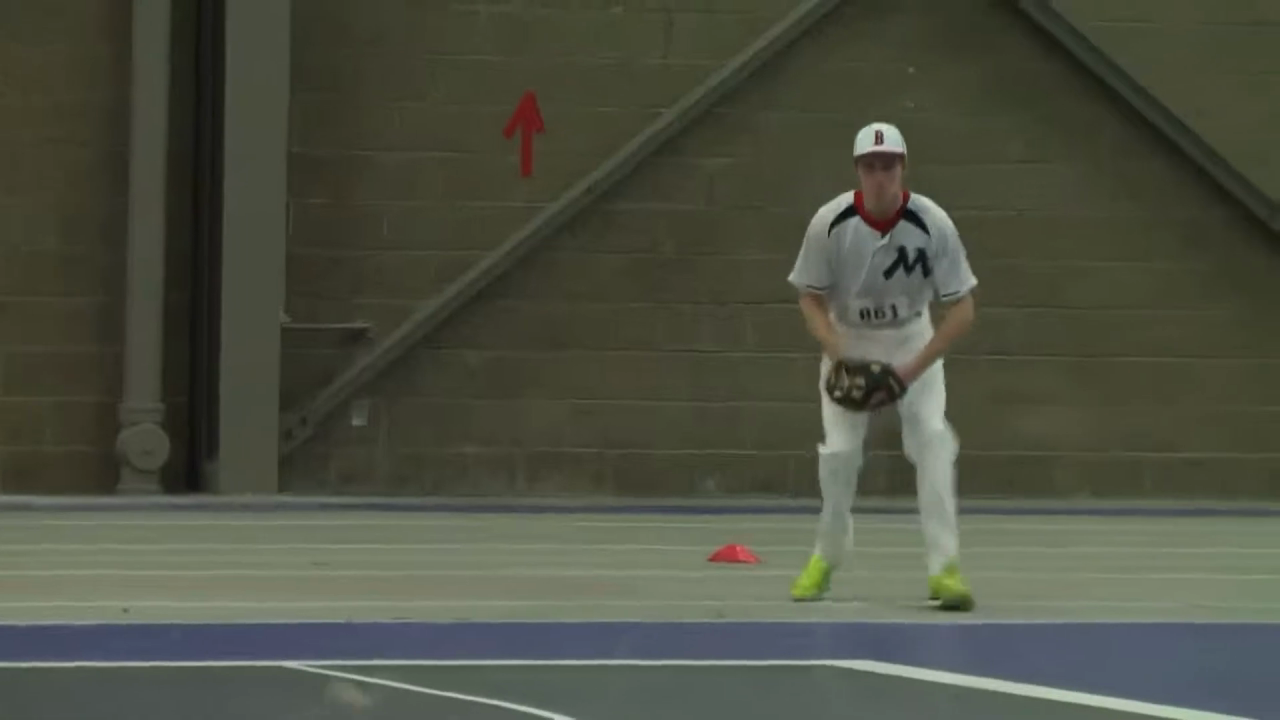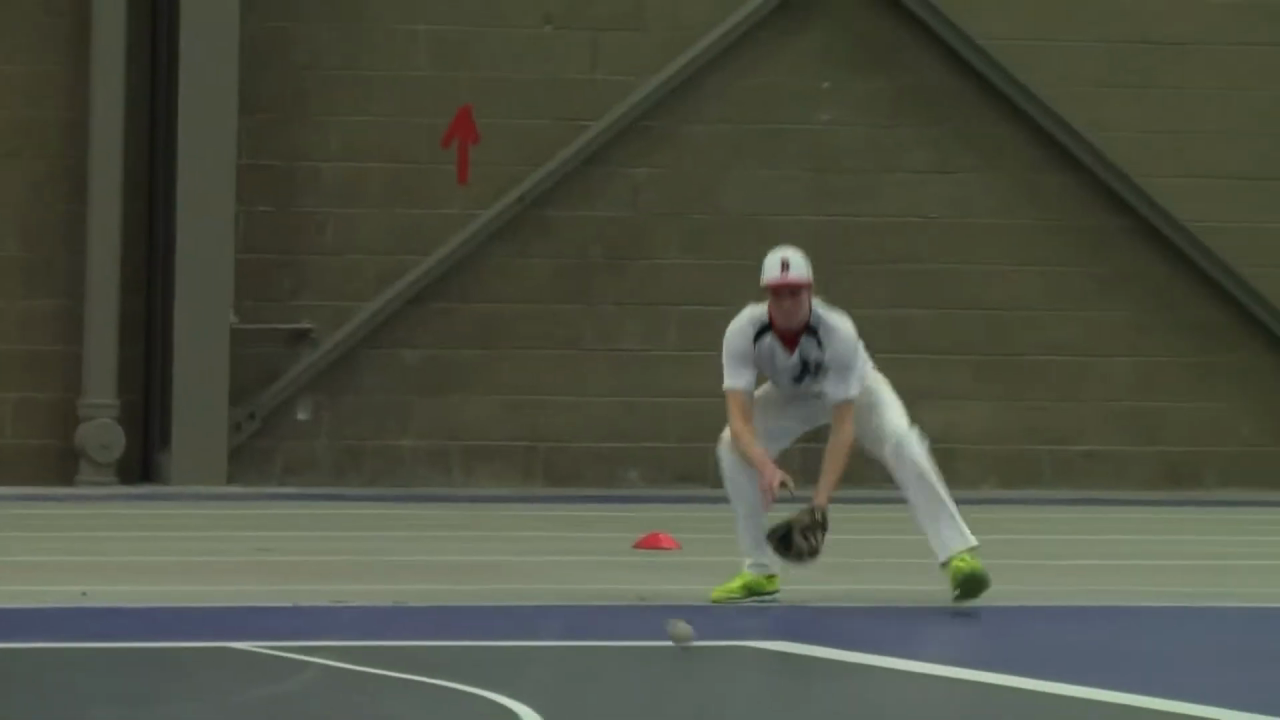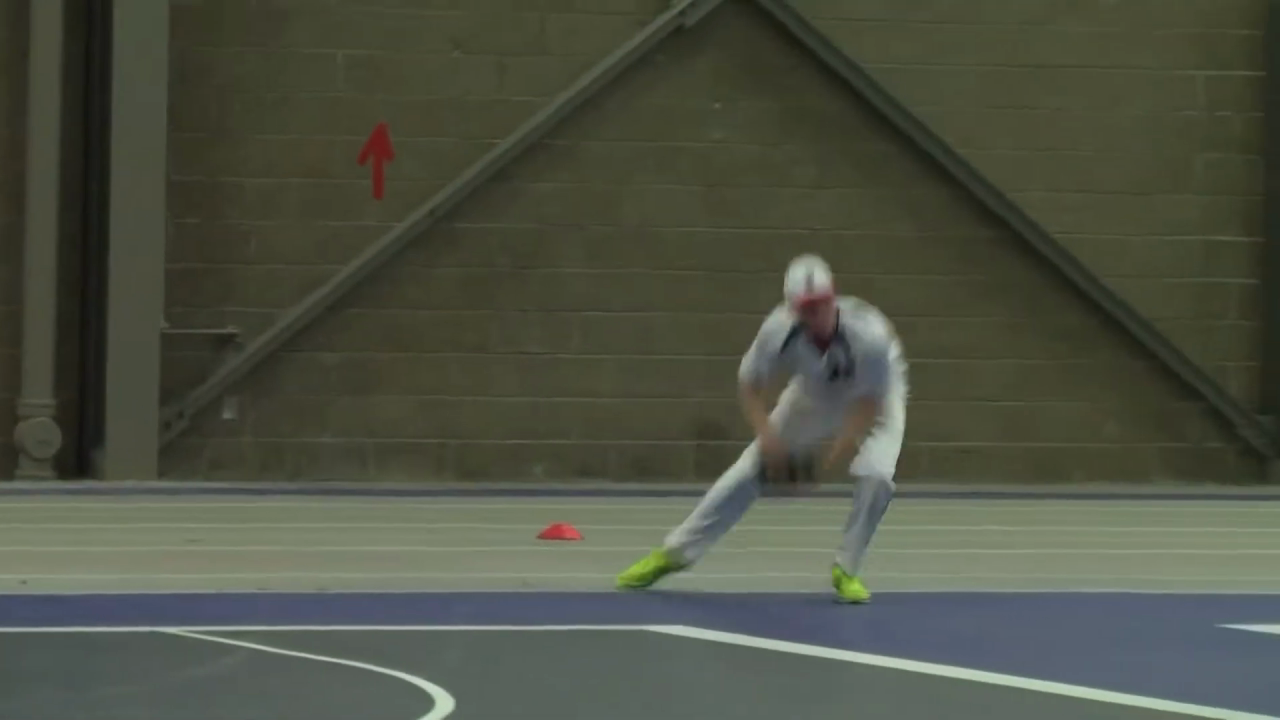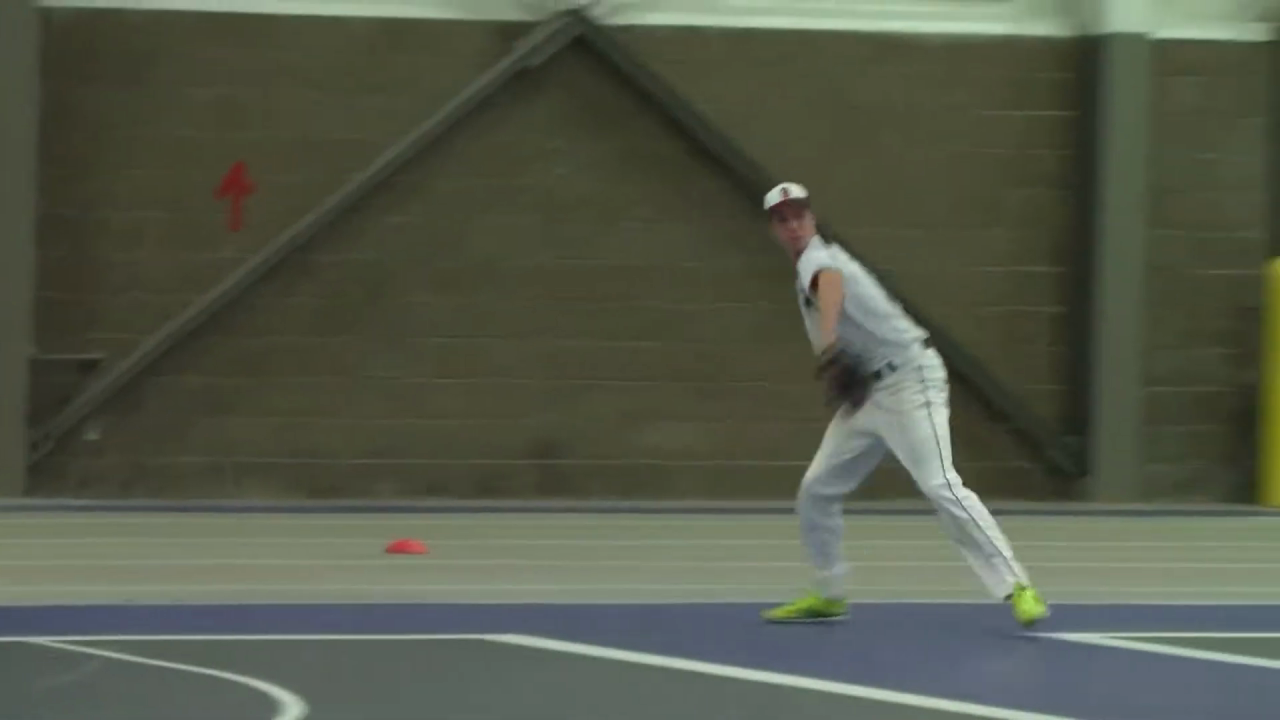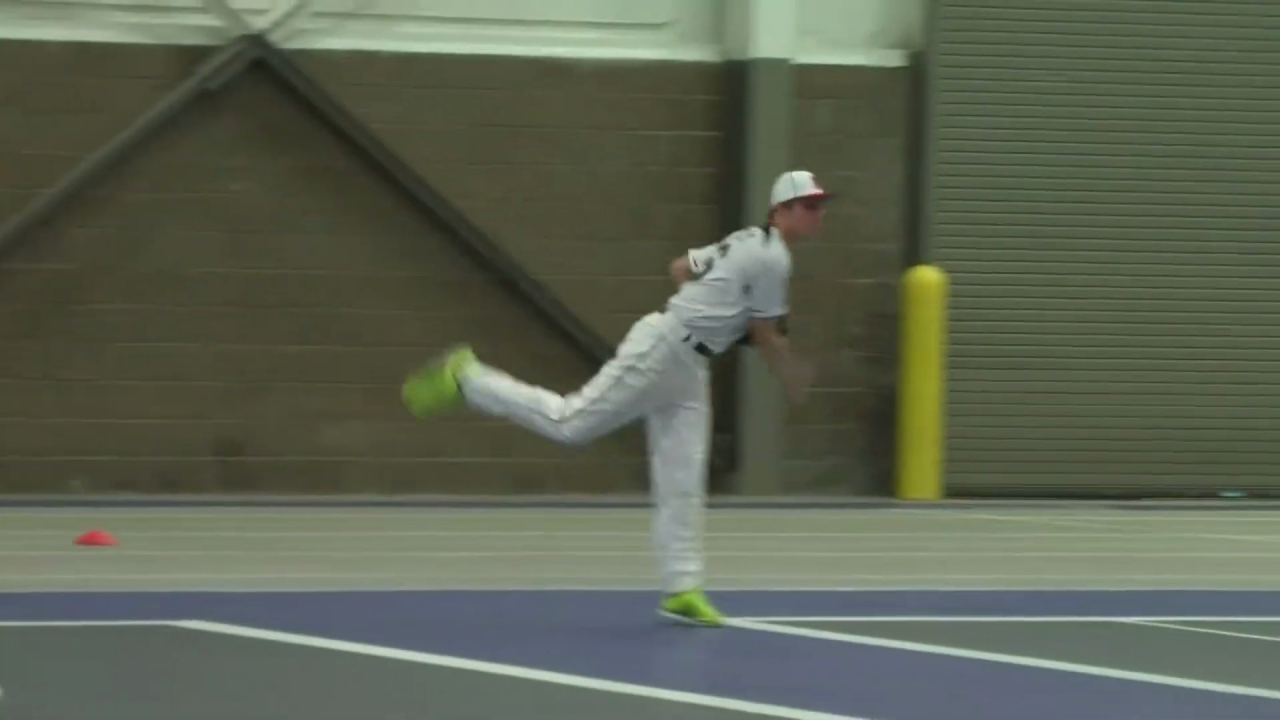
dt=0.5s
person 1, frame 1
left shoulder: (933, 223)
right shoulder: (829, 222)
left elbow: (962, 309)
right elbow: (810, 299)
left wrist: (915, 368)
right wrist: (841, 360)
left hip: (913, 340)
right hip: (848, 341)
left knee: (931, 435)
right knee: (841, 450)
person 1, frame 2
left shoulder: (838, 331)
right shoulder: (743, 331)
left elbow: (846, 422)
right elbow: (737, 417)
left wrist: (822, 497)
right wrist: (765, 469)
left hip: (856, 386)
right hip: (788, 394)
left knee: (901, 440)
right knee: (732, 448)
left ankle: (958, 557)
right ankle: (760, 570)
person 1, frame 3
left shoulder: (868, 333)
right shoulder: (778, 329)
left elbow: (871, 405)
right elbow: (750, 388)
left wrist: (830, 458)
right wrist: (768, 437)
left hip: (875, 391)
right hip: (815, 392)
left knee: (875, 475)
right knee: (747, 475)
left ankle: (847, 569)
right ankle: (675, 551)
person 1, frame 4
left shoulder: (815, 261)
right shoulder: (811, 267)
left elbow: (832, 286)
left wrist: (827, 343)
left hip: (912, 384)
right hip: (871, 390)
left knee: (940, 488)
right knee: (815, 492)
left ankle: (1016, 588)
right ankle: (825, 594)
person 1, frame 5
left shoulder: (748, 243)
right shoulder: (772, 257)
left elbow: (681, 268)
right elbow: (767, 336)
right wrist: (792, 374)
left hip: (689, 366)
right hip: (662, 350)
left knee: (685, 482)
right knee: (567, 422)
left ankle: (682, 589)
right ankle: (464, 375)
